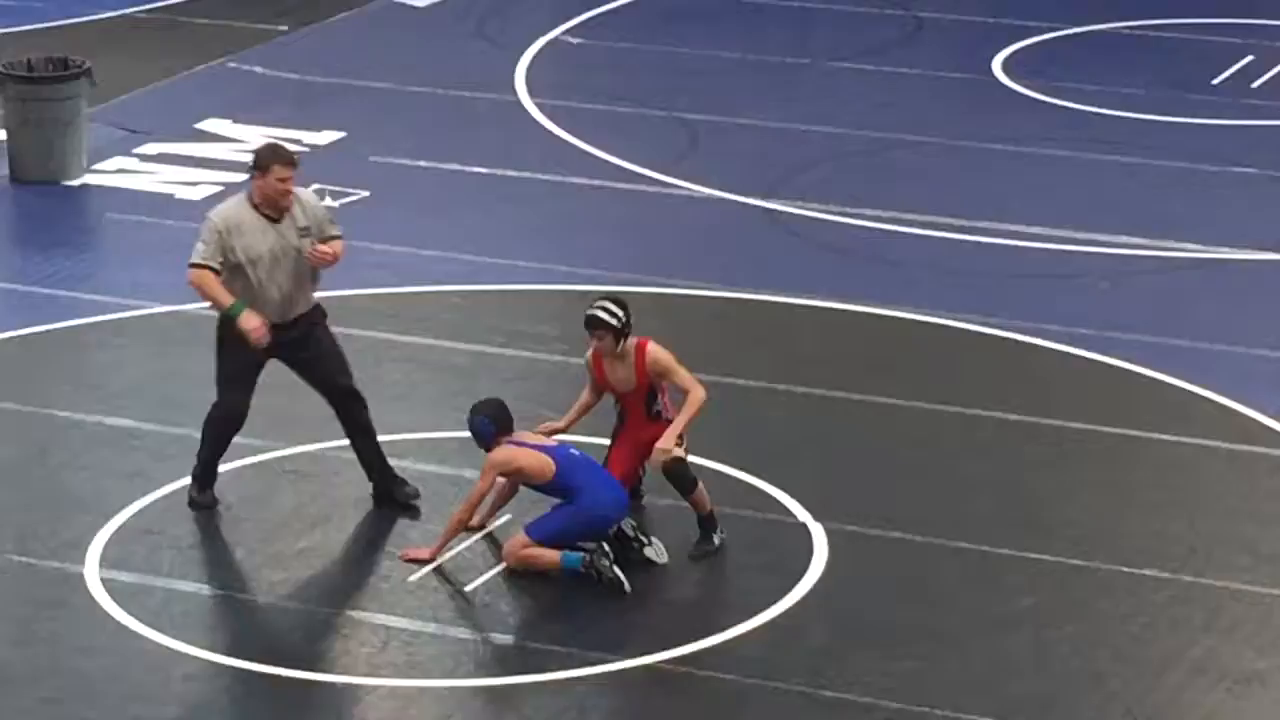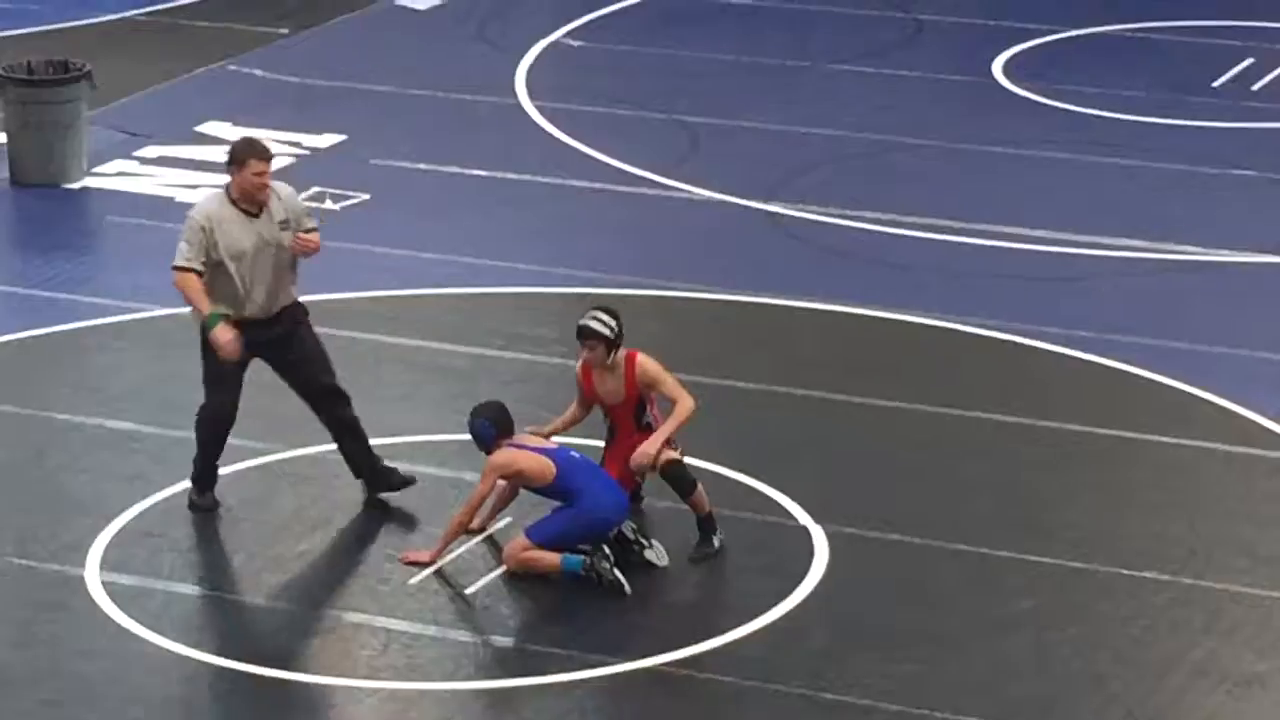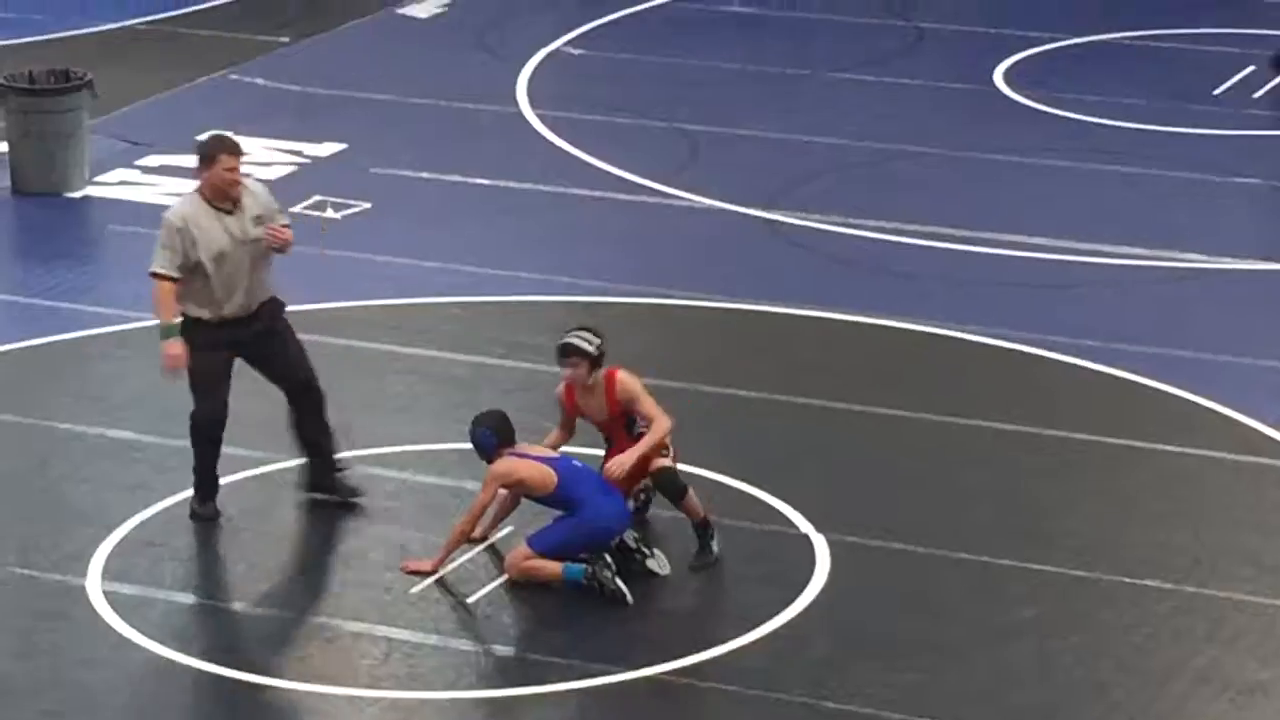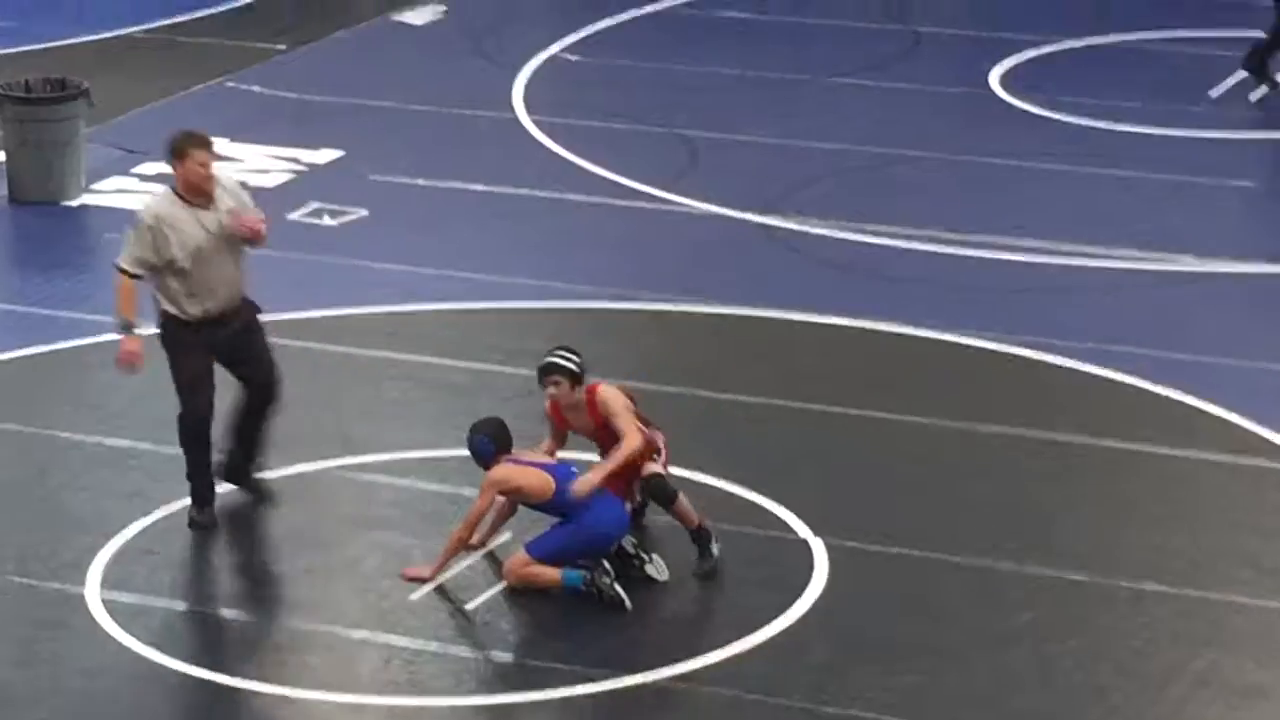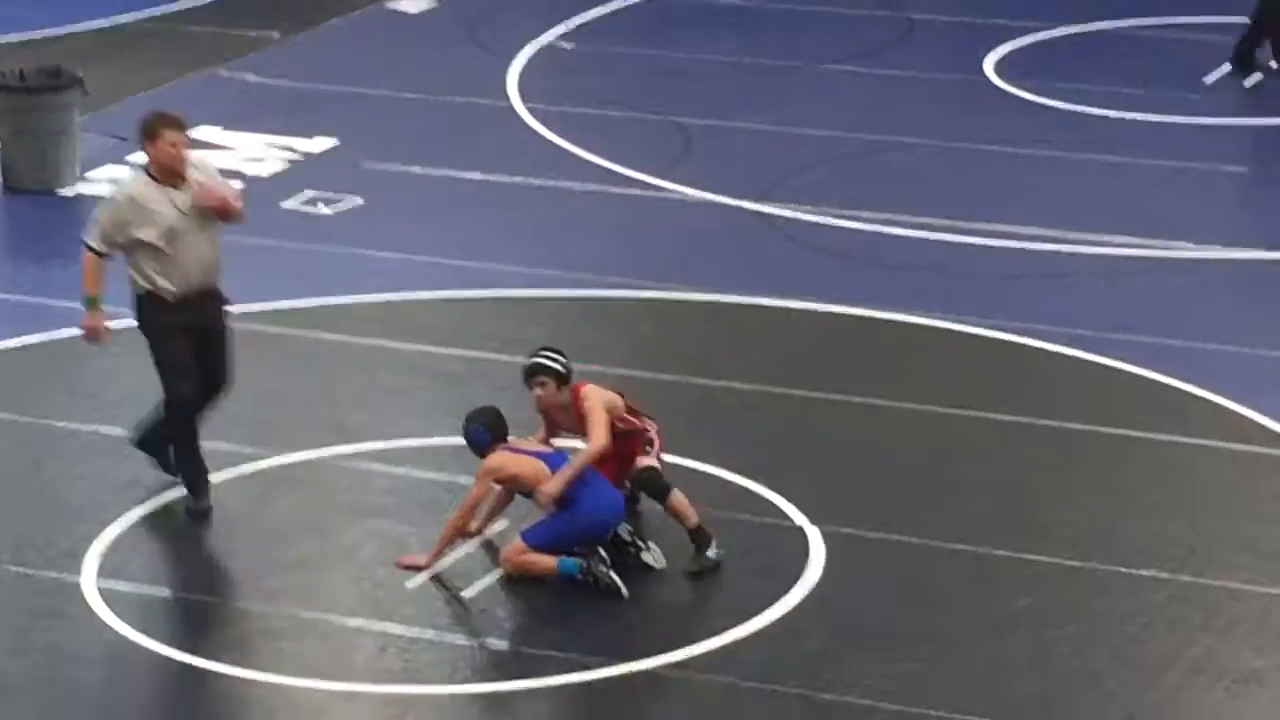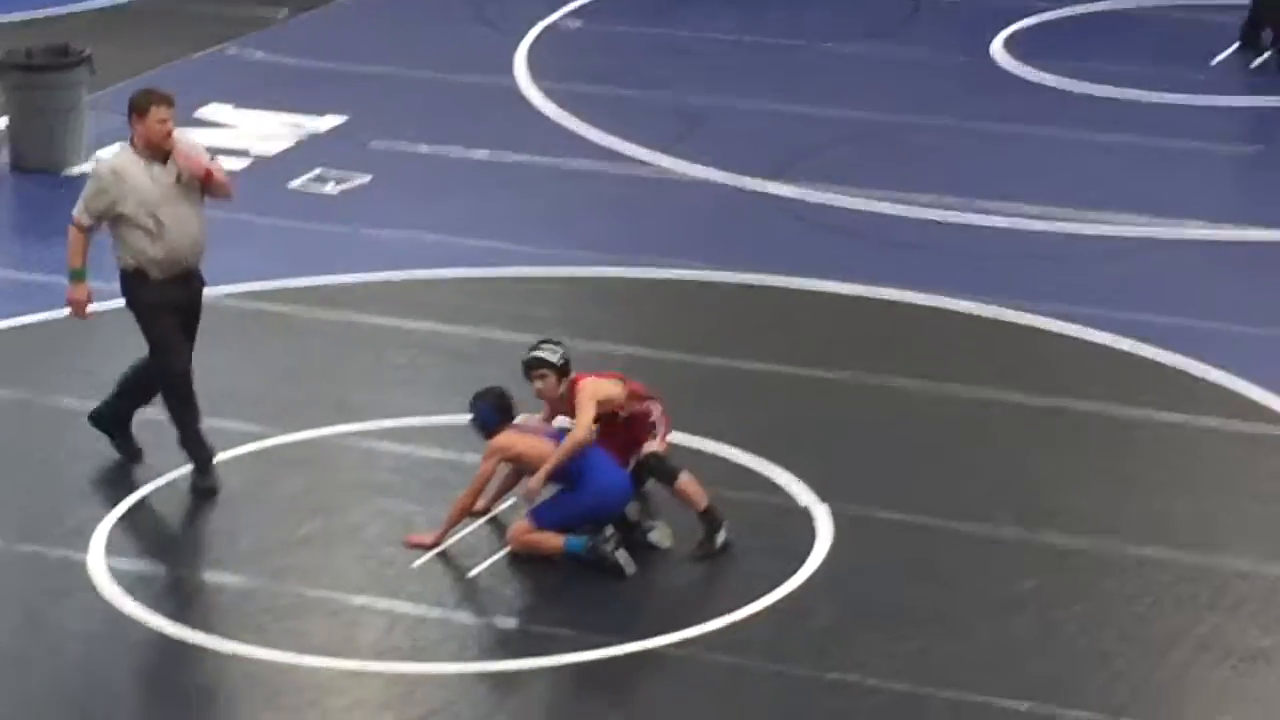
dt=0.1s
person 1, frame 1
left shoulder: (308, 203)
right shoulder: (225, 220)
left elbow: (334, 241)
right elbow: (199, 272)
left wrist: (330, 253)
right wrist: (238, 313)
left hip: (301, 322)
right hip: (246, 329)
left knee: (346, 396)
right knee: (230, 409)
left ankle: (384, 483)
right ankle: (203, 482)
person 1, frame 2
left shoulder: (284, 197)
right shoulder: (205, 217)
left elbow: (311, 234)
right elbow: (183, 274)
left wrist: (309, 243)
right wrist: (213, 323)
left hip: (283, 317)
right hip: (230, 328)
left knee: (327, 392)
right knee: (219, 409)
left ankle: (373, 473)
right ankle: (202, 484)
person 1, frame 3
left shoulder: (257, 194)
right shoulder: (181, 220)
left elbow: (285, 234)
right elbow: (163, 279)
left wrist: (284, 239)
right wrist: (170, 335)
left hip: (262, 315)
right hip: (206, 328)
left knee: (305, 387)
right knee: (210, 413)
left ankle: (322, 473)
right ankle: (205, 493)
person 1, frame 4
left shoulder: (231, 191)
right shoulder: (156, 216)
left elbow: (258, 232)
right elbow: (128, 273)
left wrist: (253, 231)
right wrist: (129, 332)
left hip: (235, 315)
right hip: (187, 328)
left knee: (265, 386)
right knee: (198, 412)
left ankle: (239, 466)
right ankle: (202, 499)
person 1, frame 5
left shoulder: (201, 172)
right shoulder: (128, 197)
left elbow: (237, 212)
right elbow: (95, 250)
left wrist: (222, 202)
right wrist: (93, 307)
left hip: (205, 298)
right hip: (162, 309)
left knee: (214, 380)
right knee: (183, 393)
left ankle: (155, 437)
right ankle: (196, 486)
person 1, frame 6
left shoulder: (187, 151)
right shoulder: (113, 171)
left elbow: (225, 190)
right elbow: (81, 224)
left wrist: (205, 173)
right wrist: (77, 279)
left hip: (188, 278)
right hip: (149, 285)
left knee: (170, 364)
right knee: (175, 369)
left ankle: (111, 415)
right ankle: (201, 460)
person 2, frame 1
left shoulder: (650, 354)
right shoulder: (593, 359)
left elbow: (697, 392)
right elbow: (592, 393)
left wrist: (671, 433)
right wrist: (563, 424)
left hip: (659, 422)
right hip: (628, 427)
left knee: (675, 469)
left ankle: (710, 529)
right ankle: (633, 489)
person 2, frame 2
left shoulder: (639, 365)
right shoulder: (583, 371)
left elbow: (686, 402)
right elbow: (582, 407)
left wrist: (655, 441)
right wrist: (550, 431)
left hip: (650, 432)
right hip: (619, 439)
left knee: (673, 471)
left ankle: (710, 531)
right ankle: (632, 490)
person 2, frame 3
left shoulder: (620, 383)
right shoulder: (564, 393)
left elbow: (664, 423)
right elbow: (564, 432)
left wrist: (632, 455)
left hip: (649, 439)
right hip: (618, 446)
left knee: (665, 479)
left ankle: (707, 535)
right ankle: (639, 495)
person 2, frame 4
left shoulder: (604, 398)
right shoulder: (553, 409)
left elbow: (633, 441)
right elbow: (554, 442)
left wrist: (597, 474)
left hip: (643, 445)
right hip: (614, 453)
left knee: (655, 486)
left ankle: (705, 541)
right ankle: (636, 500)
person 2, frame 5
left shoulder: (588, 397)
right shoulder: (547, 406)
left elbow: (601, 442)
right elbow: (545, 437)
left wrist: (561, 479)
left hip: (638, 434)
right hip: (612, 450)
left knee: (648, 479)
left ankle: (705, 543)
right ankle: (629, 495)
person 2, frame 6
left shoulder: (585, 390)
right shoulder: (551, 394)
left elbow: (581, 435)
right elbow: (547, 419)
left wrist: (541, 474)
left hip: (644, 413)
right hip: (615, 425)
left knee: (653, 463)
left ankle: (715, 525)
person 3, frame 1
left shoulder: (497, 457)
right shoulder: (524, 438)
left elbow: (465, 513)
right elbow: (510, 486)
left wrist: (433, 551)
right wrist: (483, 519)
left hip: (594, 505)
right hip: (615, 495)
left knee: (512, 553)
right knee: (549, 534)
left ankle: (588, 561)
person 3, frame 2
left shoulder: (498, 460)
right shoulder: (524, 441)
left elbow: (465, 515)
right elbow: (510, 489)
left wrist: (433, 554)
right wrist: (484, 522)
left hip: (595, 508)
right hip: (615, 498)
left knee: (512, 557)
right knee: (548, 536)
left ankle: (588, 564)
person 3, frame 3
left shoulder: (499, 470)
right shoulder: (526, 450)
left elbow: (466, 525)
right elbow: (512, 498)
left wrist: (435, 564)
right wrist: (485, 531)
left hip: (597, 517)
right hip: (617, 508)
left knee: (514, 565)
right knee: (553, 545)
left ankle: (590, 574)
person 3, frame 4
left shoulder: (496, 476)
right shoulder: (523, 458)
left elbow: (464, 532)
right elbow: (509, 505)
left wrist: (433, 570)
right wrist: (483, 538)
left hip: (596, 524)
right hip: (615, 513)
left knee: (513, 572)
right knee: (552, 552)
left ankle: (589, 580)
person 3, frame 5
left shoulder: (492, 465)
right shoulder: (519, 447)
left elbow: (461, 520)
left wrist: (431, 558)
right wrist: (480, 525)
left hip: (592, 511)
right hip: (612, 501)
left knee: (510, 559)
left ankle: (587, 568)
person 3, frame 6
left shoulder: (499, 444)
right shoulder: (525, 430)
left elbow: (468, 499)
left wrist: (437, 536)
left hip: (600, 490)
right hip: (618, 480)
left knee: (516, 538)
left ankle: (593, 546)
